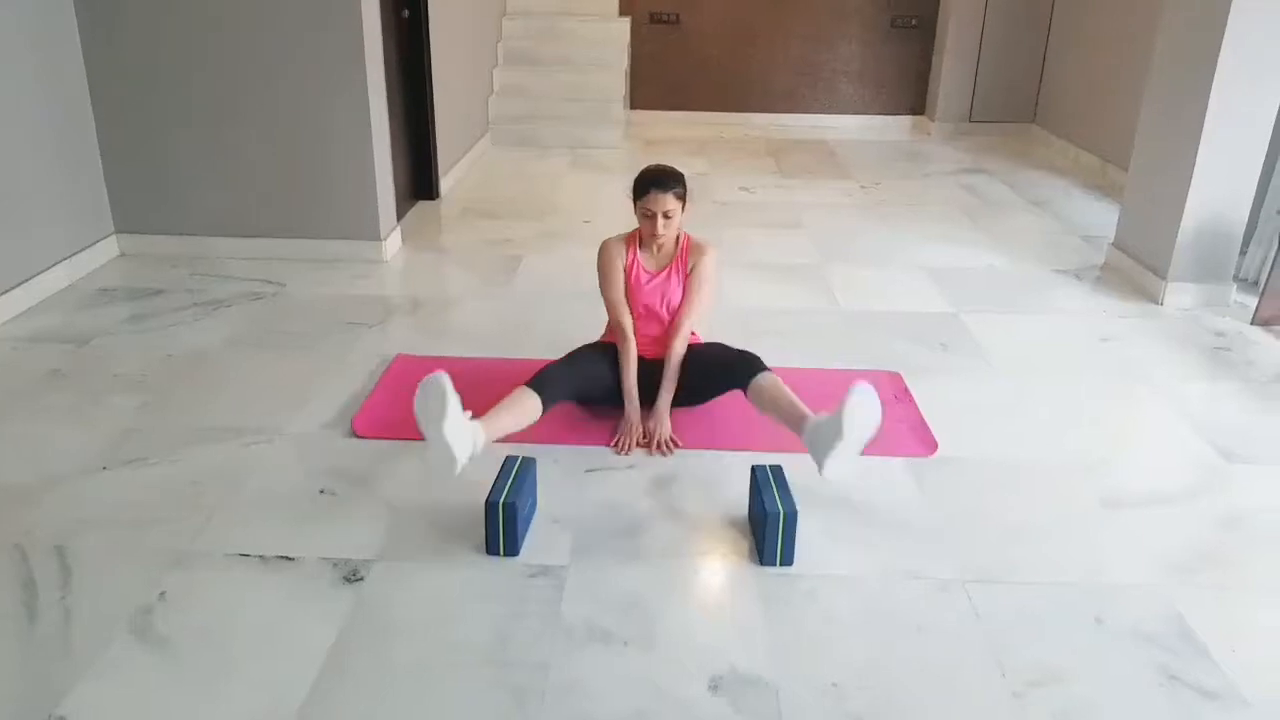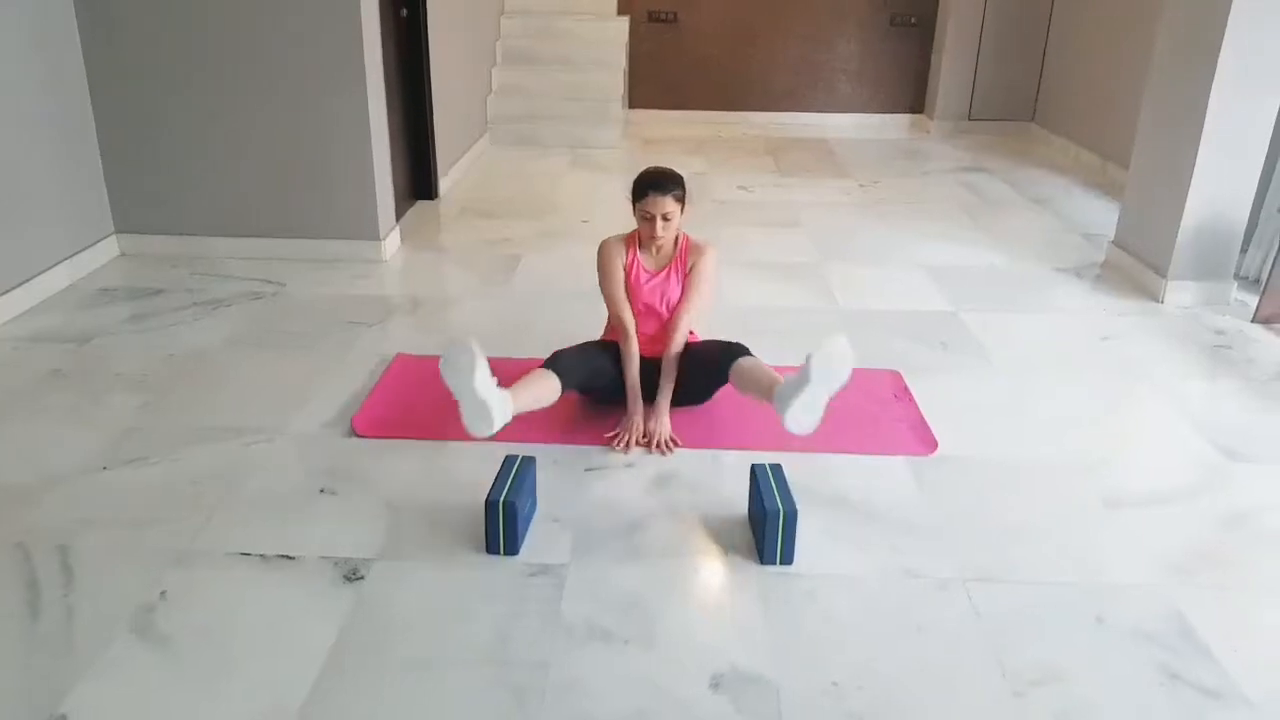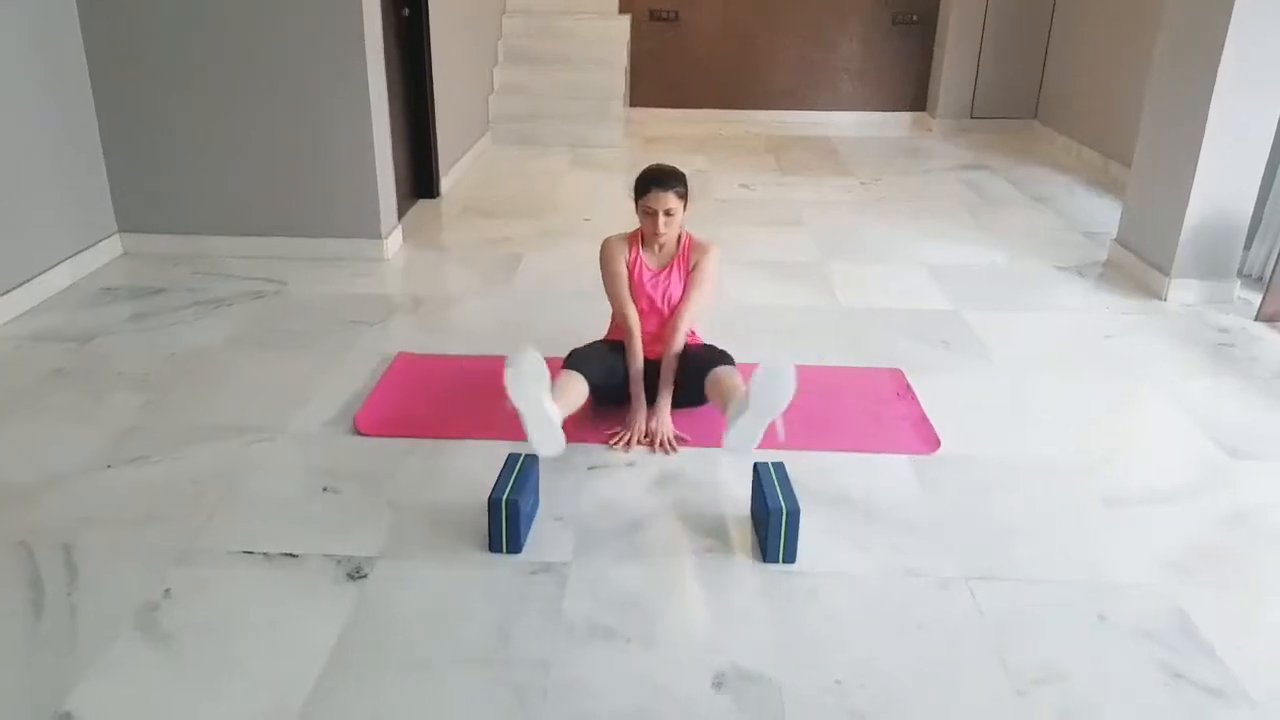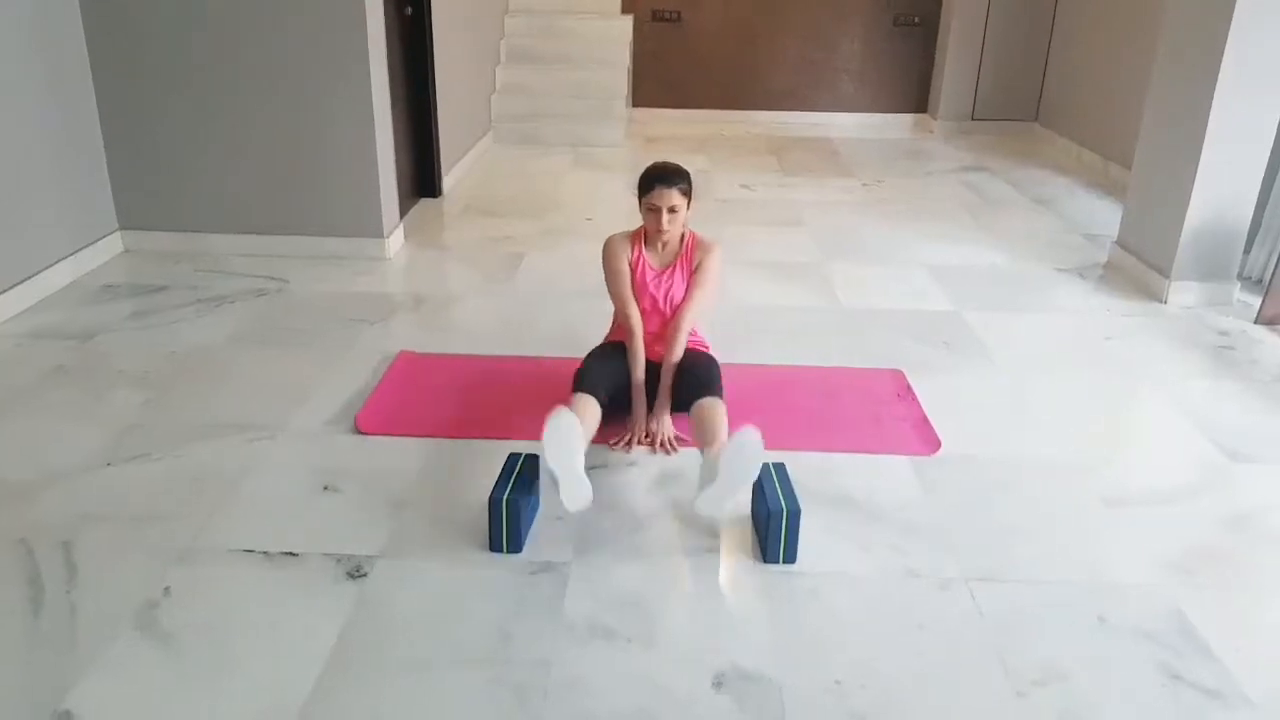
dt=0.1s
person 1, frame 1
left shoulder: (701, 256)
right shoulder: (614, 251)
left elbow: (680, 332)
right elbow: (623, 330)
left wrist: (662, 411)
right wrist: (632, 411)
left hip: (678, 367)
right hip: (621, 365)
left knee: (743, 364)
right knee: (558, 375)
left ankle: (821, 434)
right ankle: (464, 435)
person 1, frame 2
left shoulder: (701, 256)
right shoulder: (613, 251)
left elbow: (679, 329)
right elbow: (625, 328)
left wrist: (662, 410)
right wrist: (635, 408)
left hip: (676, 365)
right hip: (622, 362)
left knee: (731, 353)
right knee: (567, 361)
left ankle: (790, 398)
right ankle: (492, 406)
person 1, frame 3
left shoulder: (703, 253)
right shoulder: (615, 249)
left elbow: (681, 322)
right elbow: (629, 320)
left wrist: (662, 406)
right wrist: (637, 406)
left hip: (680, 361)
right hip: (627, 357)
left knee: (714, 363)
right knee: (581, 361)
left ankle: (745, 416)
right ankle: (545, 420)
person 1, frame 4
left shoulder: (706, 252)
right shoulder: (618, 247)
left elbow: (681, 327)
right elbow: (633, 324)
left wrist: (662, 407)
right wrist: (640, 404)
left hip: (683, 359)
right hip: (627, 356)
left knee: (704, 377)
right knee: (594, 373)
left ankle: (717, 467)
right ankle: (571, 463)
